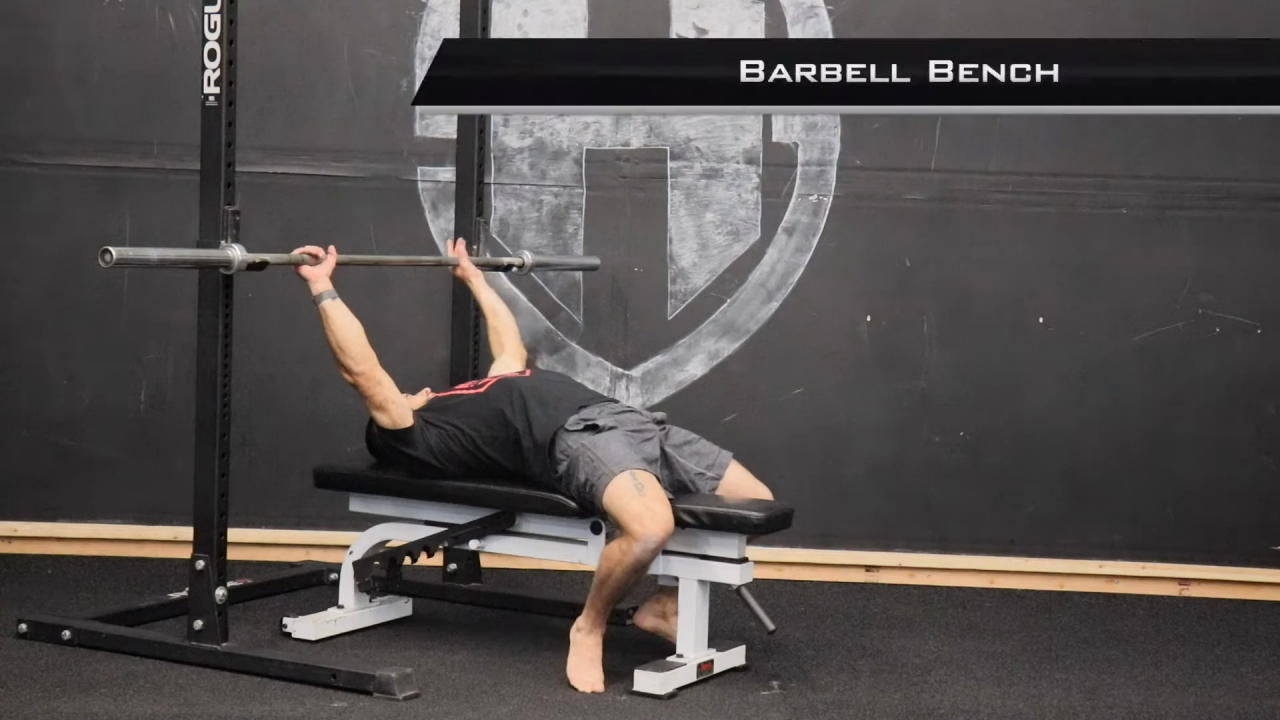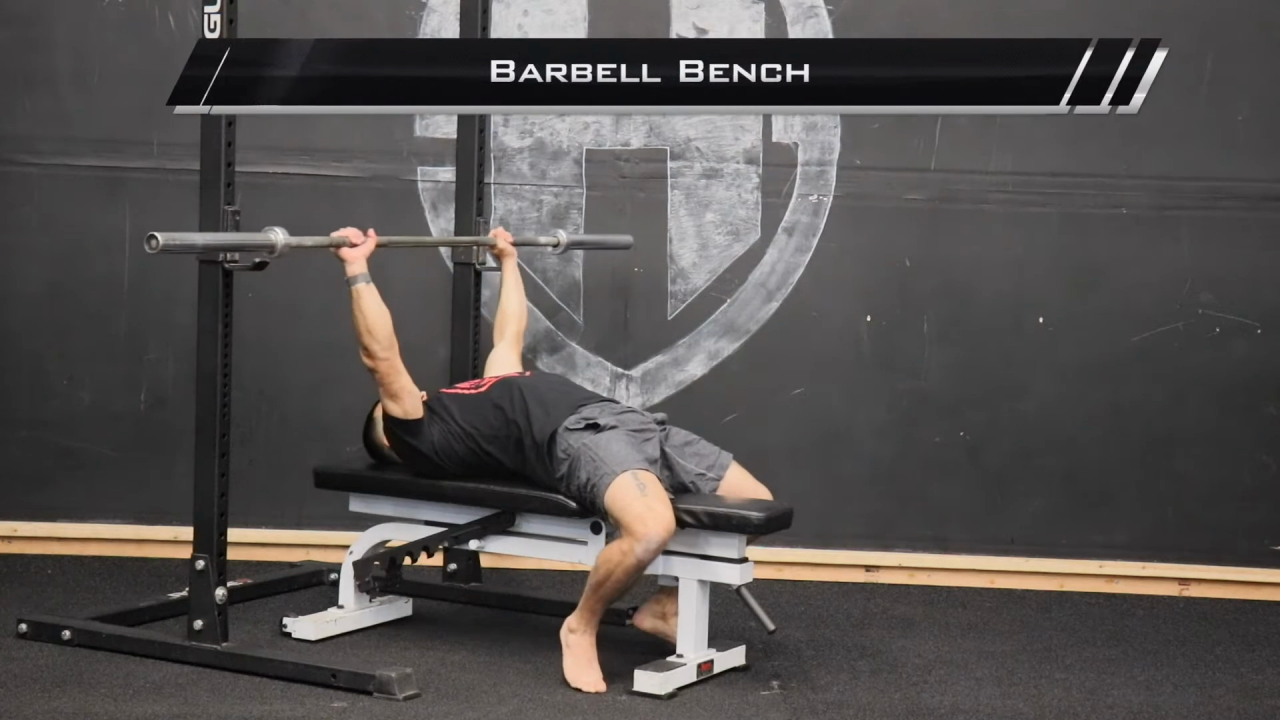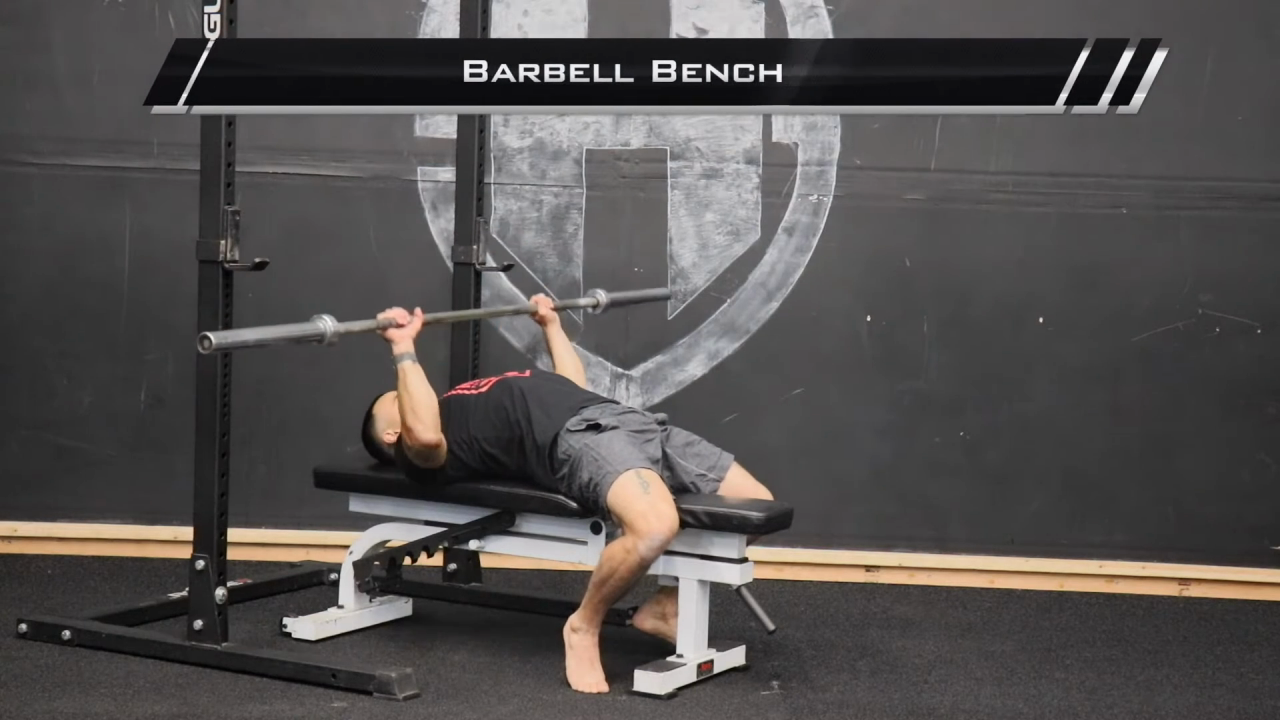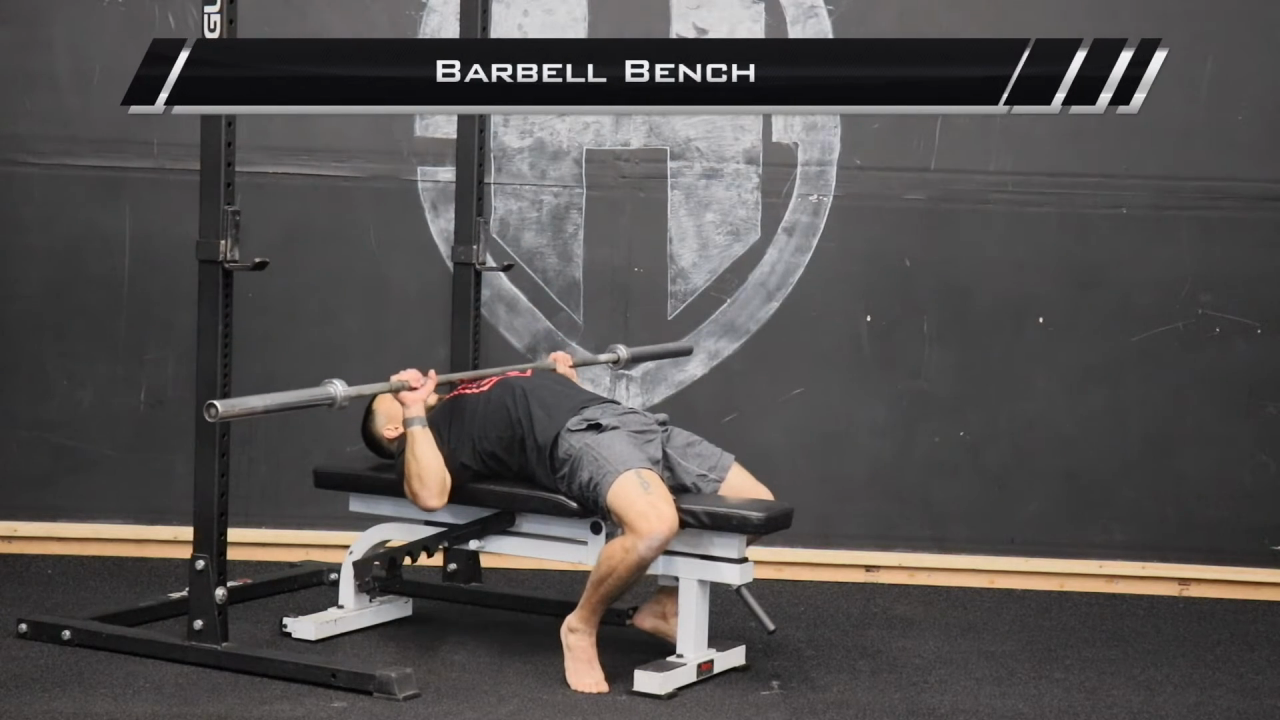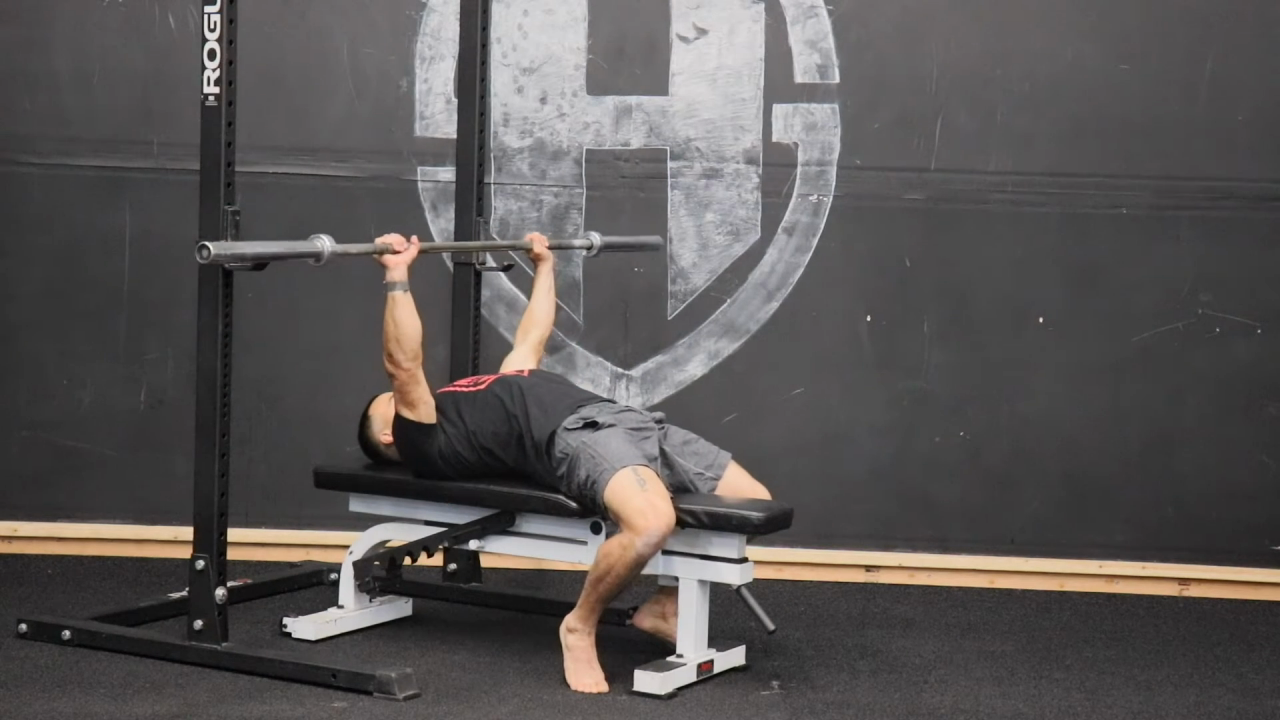
dt=1s
person 1, frame 1
left shoulder: (472, 402)
right shoulder: (418, 439)
left elbow: (511, 348)
right elbow: (363, 371)
left wrist: (473, 277)
right wrist: (321, 286)
left knee: (756, 506)
right knee: (650, 526)
left ankle: (665, 605)
right ankle: (589, 627)
person 1, frame 2
left shoulder: (472, 404)
right shoulder: (423, 437)
left elbow: (509, 336)
right elbow: (380, 356)
left wrist: (508, 260)
right wrist: (357, 269)
right knee: (652, 528)
left ankle: (666, 605)
right ankle: (581, 626)
person 1, frame 3
left shoulder: (476, 405)
right shoulder: (417, 447)
left elbow: (574, 388)
right elbow: (426, 436)
left wrist: (551, 325)
right wrist: (403, 349)
right knee: (654, 527)
left ankle: (665, 606)
right ankle: (584, 627)
person 1, frame 4
left shoulder: (477, 404)
right shoulder: (428, 431)
right elbow: (430, 496)
left wrist: (568, 378)
right wrist: (413, 409)
right knee: (654, 527)
left ankle: (666, 605)
right ankle: (581, 627)
person 1, frame 5
left shoulder: (477, 404)
right shoulder: (425, 441)
left elbow: (532, 339)
right elbow: (403, 364)
left wrist: (544, 265)
right wrist: (396, 275)
right knee: (651, 524)
left ankle: (665, 605)
right ankle: (580, 626)
